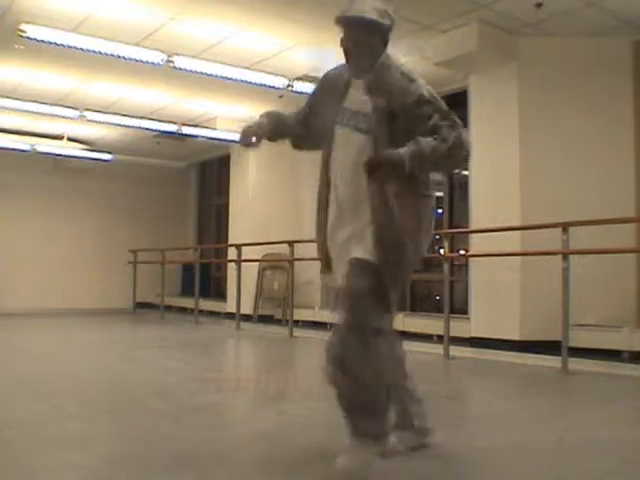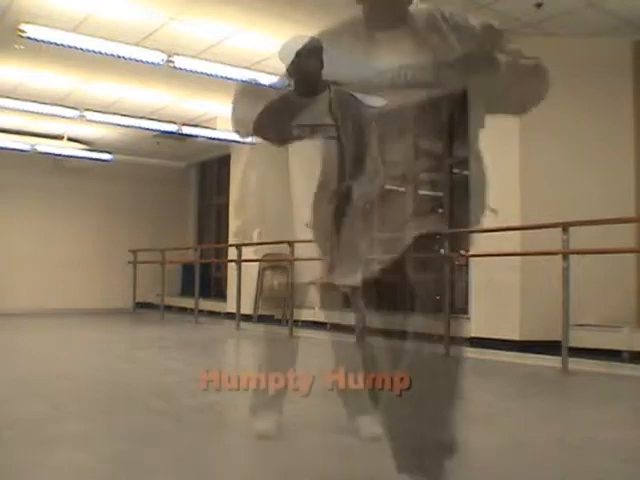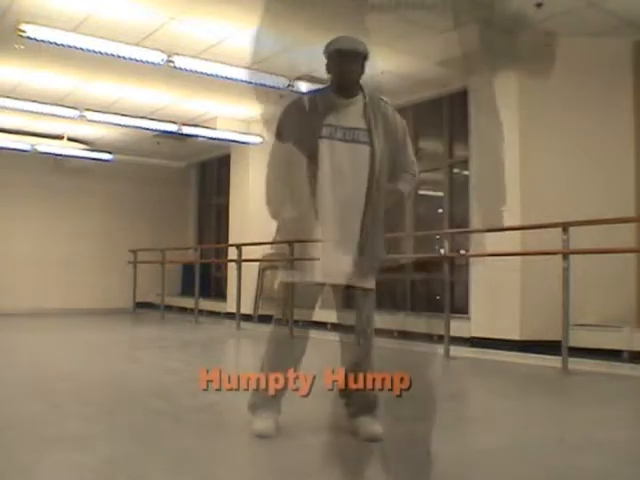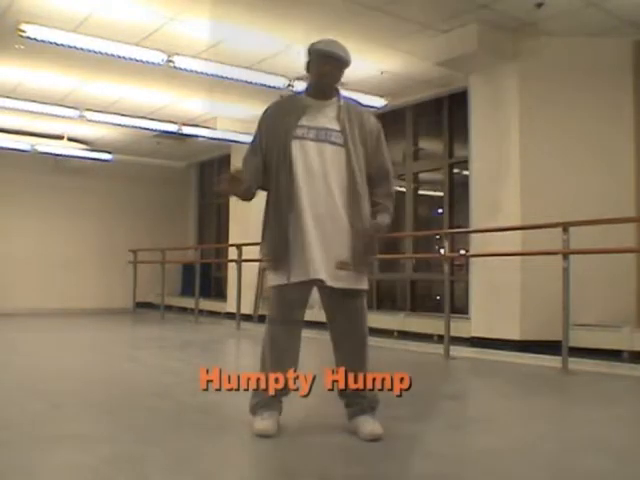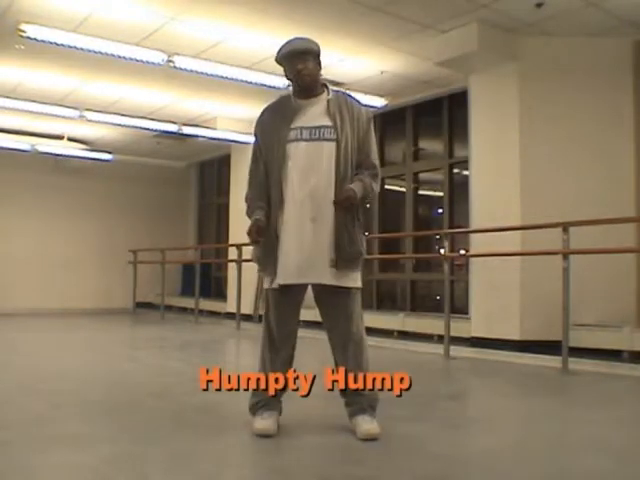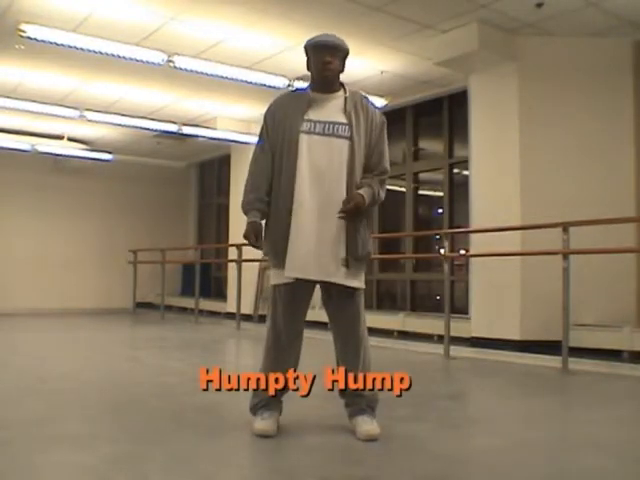
dt=0.5s
person 1, frame 1
left shoulder: (404, 89)
right shoulder: (333, 83)
left elbow: (454, 142)
right elbow: (306, 125)
left wrist: (404, 156)
right wrist: (266, 125)
left hip: (387, 226)
right hip: (345, 225)
left knee: (364, 329)
right knee: (372, 332)
left ankle: (368, 431)
right ankle: (408, 422)
person 1, frame 2
left shoulder: (352, 108)
right shoulder: (271, 113)
left wrist: (356, 193)
left hip: (341, 233)
left ankle: (360, 410)
right ankle: (268, 408)
person 1, frame 3
left shoulder: (387, 118)
right shoulder: (302, 111)
left elbow: (406, 169)
right elbow: (280, 171)
left wrist: (400, 189)
right wrist: (287, 219)
left hip: (359, 240)
right hip: (309, 237)
left knee: (360, 329)
right knee: (290, 324)
left ankle: (360, 408)
right ankle: (266, 404)
person 1, frame 4
left shoulder: (363, 121)
right shoulder: (278, 114)
left elbow: (380, 178)
right elbow: (258, 166)
left wrist: (381, 218)
right wrist: (242, 182)
left hip: (343, 243)
right hip: (290, 241)
left knee: (352, 329)
right knee: (282, 327)
left ankle: (360, 407)
right ankle: (267, 403)
person 1, frame 5
left shoulder: (353, 112)
right shoulder: (271, 117)
left elbow: (370, 168)
right elbow: (259, 177)
left wrist: (358, 189)
right wrist: (257, 214)
left hip: (337, 239)
right hip: (284, 240)
left knee: (347, 328)
right knee: (278, 328)
left ankle: (360, 405)
right ankle: (266, 403)
person 1, frame 6
left shoulder: (366, 114)
right shoulder: (282, 109)
left elbow: (378, 171)
right elbow: (262, 169)
left wrist: (365, 195)
right wrist: (254, 213)
left hip: (344, 238)
right hip: (291, 236)
left knee: (351, 326)
right knee: (283, 325)
left ankle: (361, 406)
right ankle: (267, 403)
